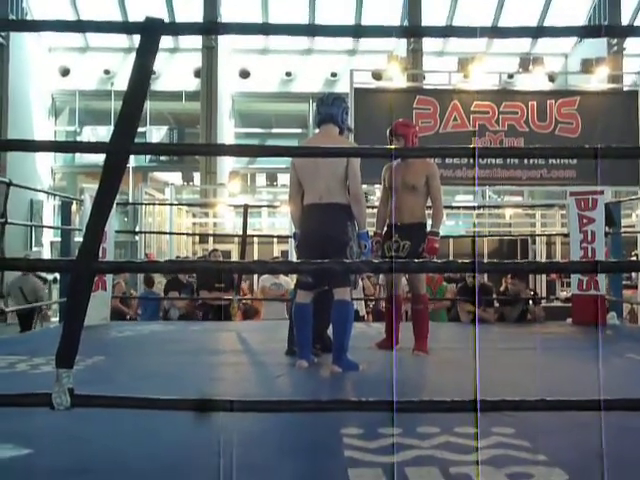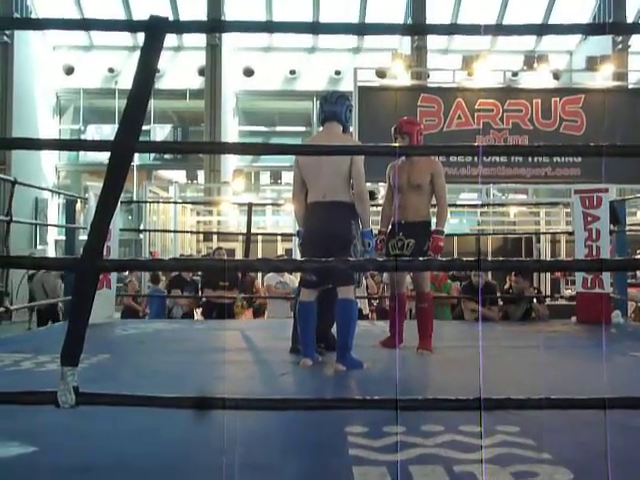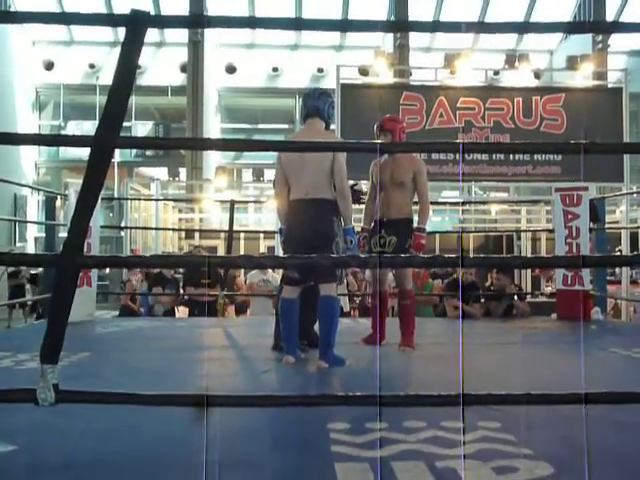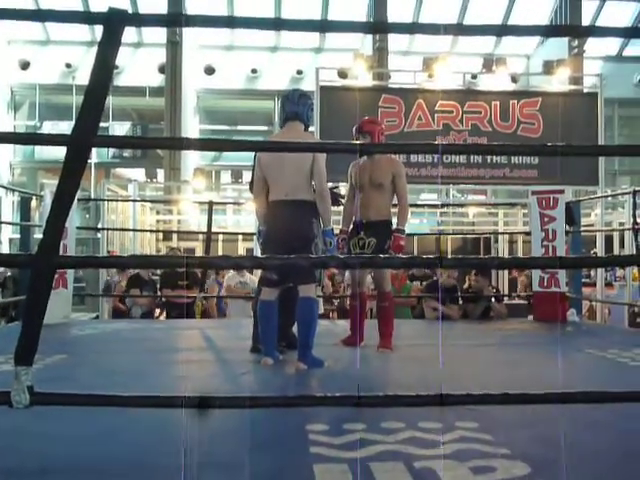
dt=0.4s
person 1, frame 1
right shoulder: (347, 147)
left elbow: (294, 198)
right elbow: (356, 194)
left wrist: (298, 230)
right wrist: (363, 231)
left hip: (310, 221)
right hip: (337, 220)
left knee: (304, 290)
right knee: (342, 290)
left ankle: (303, 355)
right ankle: (339, 358)
person 1, frame 2
left shoulder: (305, 148)
right shoulder: (351, 145)
left elbow: (297, 196)
right elbow: (360, 192)
left wrist: (302, 228)
right wrist: (366, 228)
left hip: (314, 219)
right hip: (341, 217)
left knee: (308, 287)
right knee: (346, 287)
left ankle: (307, 353)
right ankle: (343, 356)
person 1, frame 3
right shoulder: (333, 141)
left elbow: (280, 192)
right elbow: (341, 188)
left wrist: (284, 225)
right wrist: (349, 226)
left hip: (296, 217)
right hip: (324, 215)
left knee: (291, 285)
right knee: (328, 285)
left ankle: (289, 350)
right ankle: (326, 354)
person 1, frame 4
right shoulder: (312, 143)
left elbow: (258, 194)
right elbow: (321, 190)
left wrist: (263, 227)
right wrist: (328, 228)
left hip: (275, 218)
right hip: (303, 216)
left knee: (269, 287)
right knee: (307, 286)
left ankle: (268, 352)
right ankle: (305, 355)
person 2, frame 1
left shoulder: (427, 167)
right shoulder: (388, 170)
left elbow: (437, 204)
left wrist: (434, 235)
right wrist: (377, 233)
left hip: (416, 230)
right hip: (392, 230)
left knee: (417, 285)
right knee: (391, 285)
left ankle: (421, 341)
right ankle: (391, 336)
person 2, frame 2
left shoulder: (432, 165)
right shoulder: (393, 168)
left elbow: (442, 203)
left wrist: (439, 233)
right wrist: (382, 232)
left hip: (420, 229)
right hip: (397, 229)
left knee: (422, 283)
right knee: (395, 283)
left ankle: (425, 339)
right ankle: (395, 335)
person 2, frame 3
left shoulder: (414, 163)
right shoulder: (376, 165)
left elbow: (424, 200)
left wrist: (420, 231)
right wrist: (365, 229)
left hip: (402, 226)
right hip: (379, 226)
left knee: (404, 280)
right knee: (378, 280)
left ankle: (407, 336)
right ankle: (377, 332)
person 2, frame 4
left shoulder: (393, 165)
right shoulder: (355, 167)
left elbow: (403, 202)
left wrist: (399, 232)
right wrist: (343, 231)
left hip: (382, 228)
right hip: (358, 228)
left knee: (383, 283)
right knee: (356, 282)
left ankle: (386, 338)
right ankle: (356, 333)
